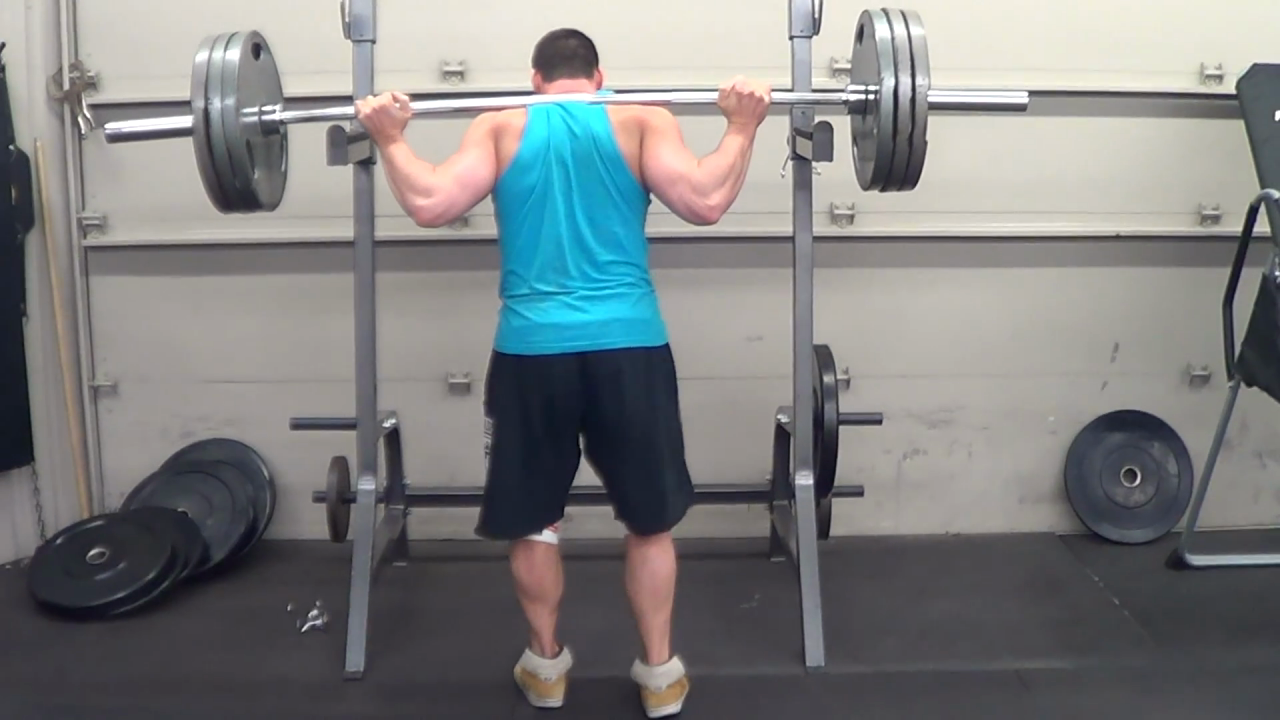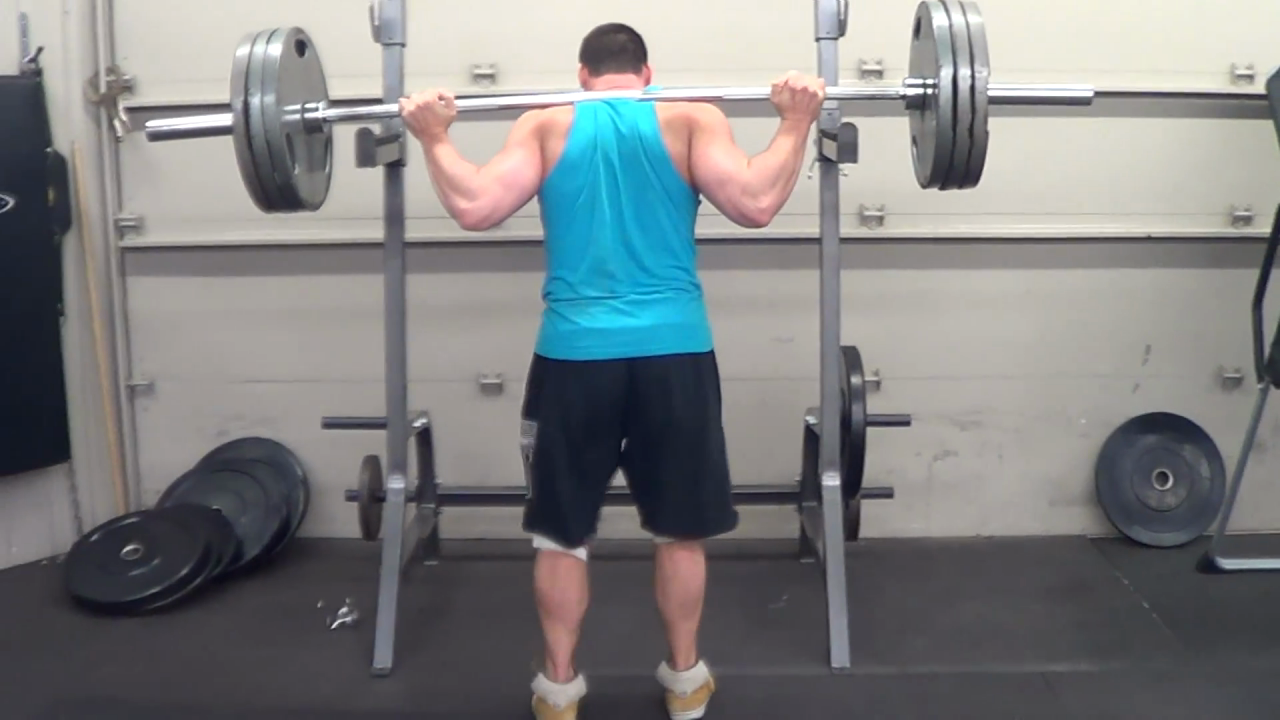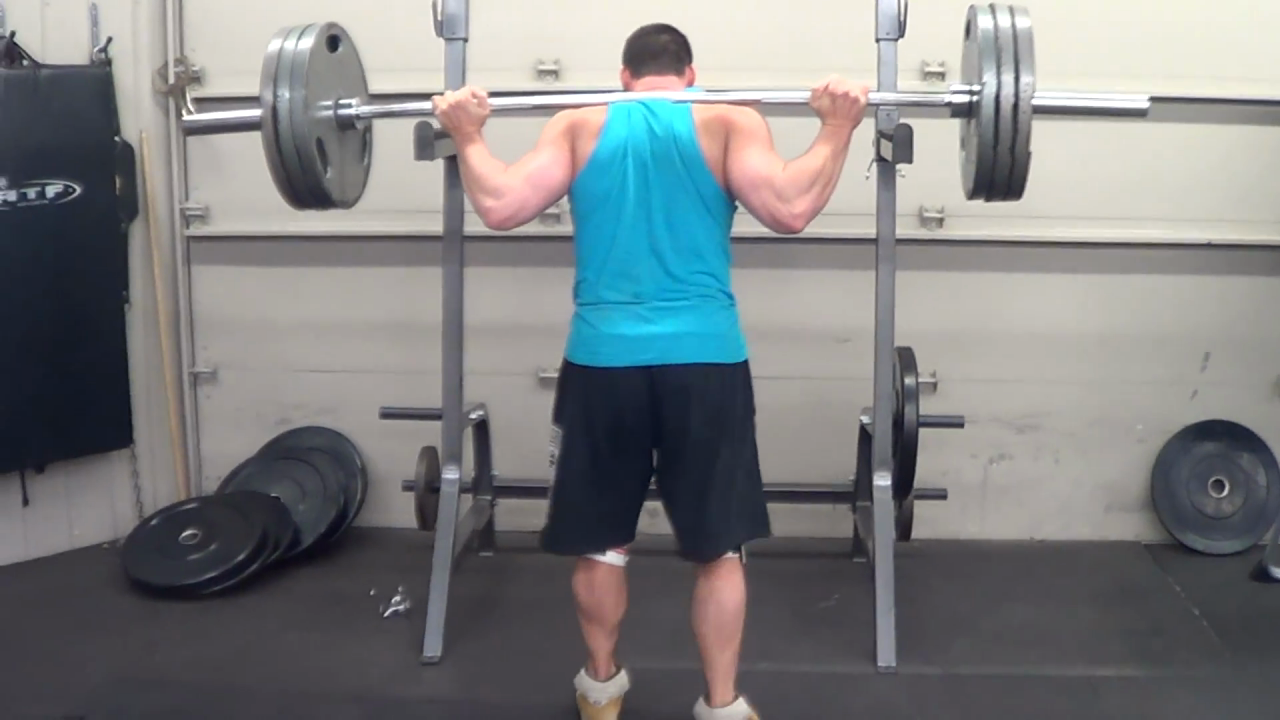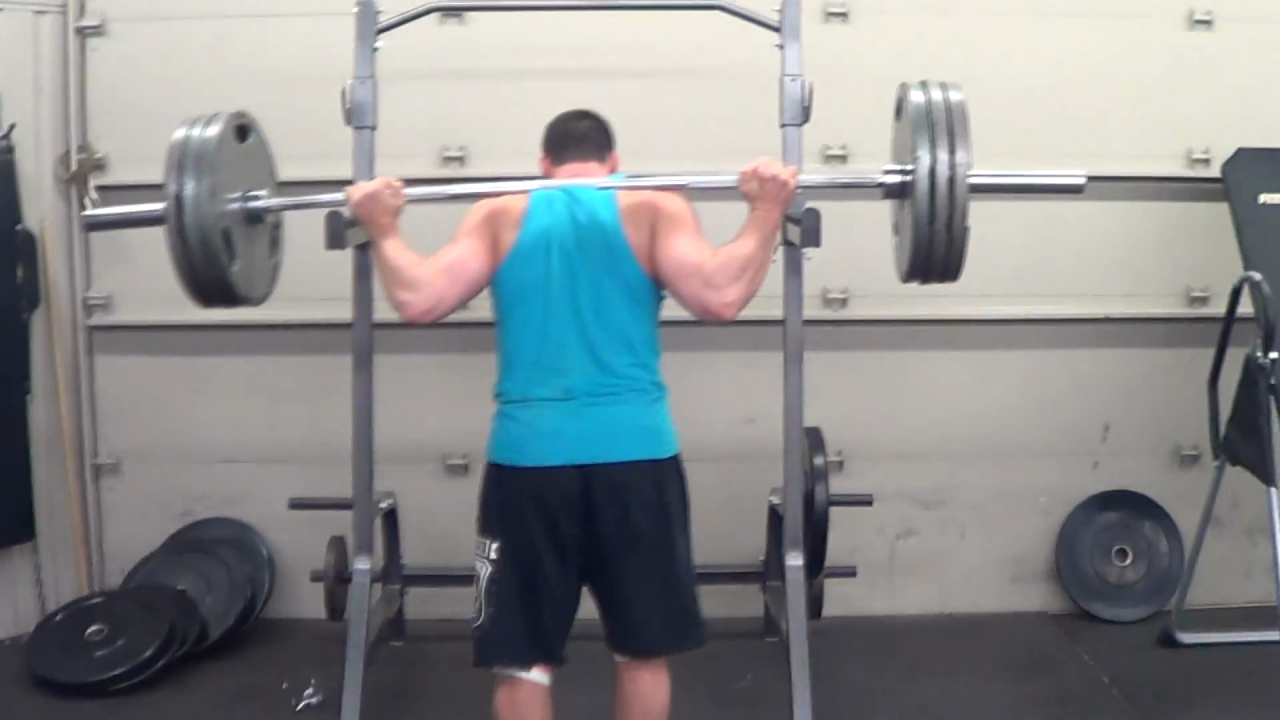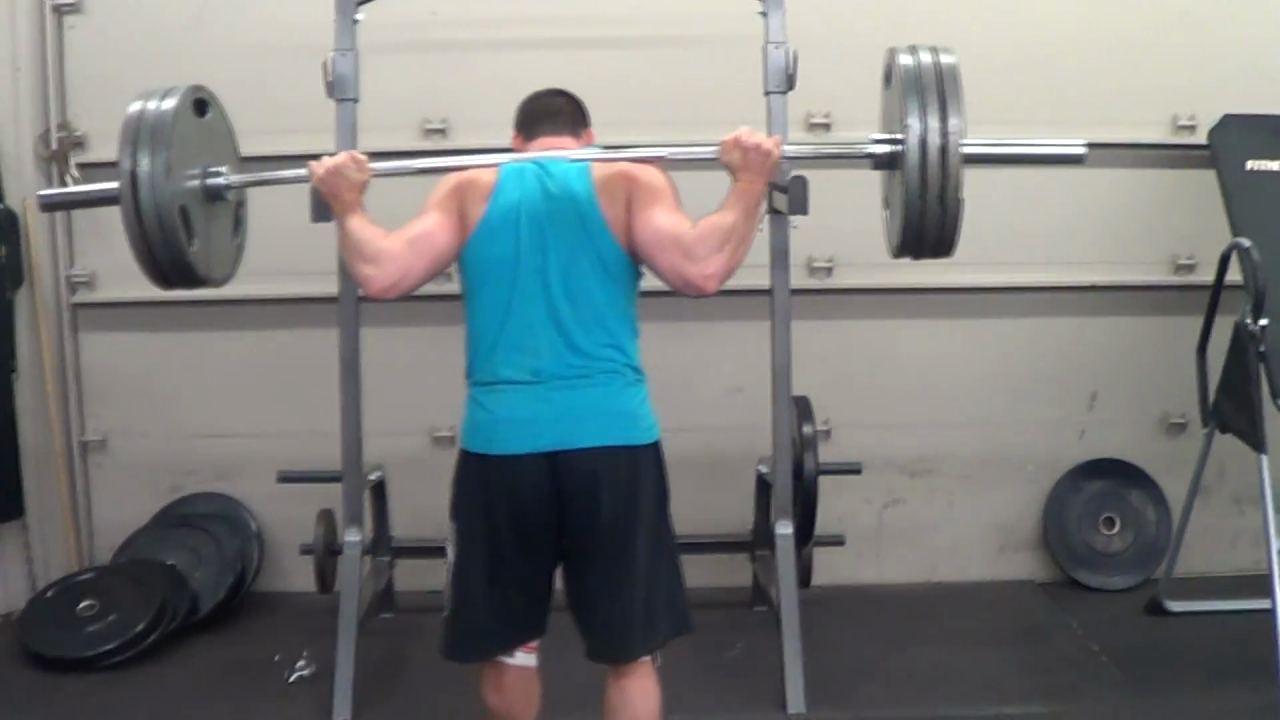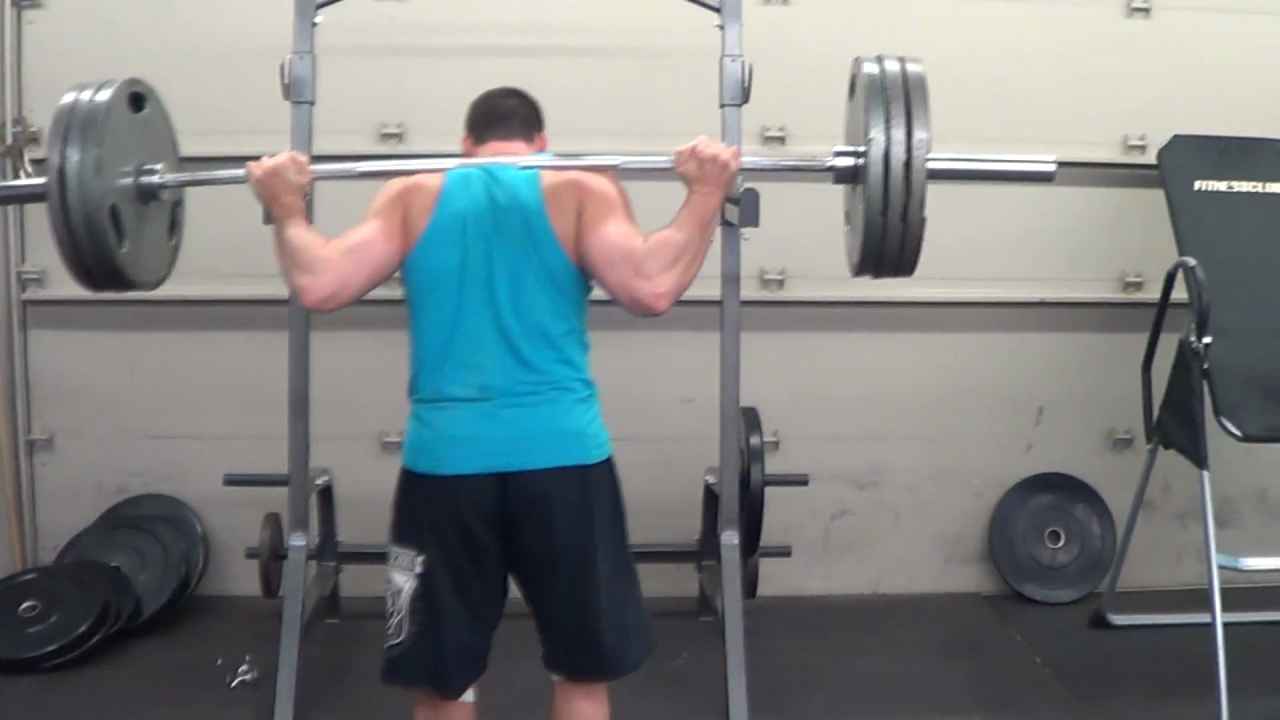
dt=0.7s
person 1, frame 1
left shoulder: (499, 126)
right shoulder: (642, 120)
left elbow: (429, 204)
right elbow: (707, 202)
left wrist: (389, 137)
right wrist: (742, 125)
left hip: (531, 350)
right hip: (630, 346)
left knee: (530, 521)
right knee: (650, 522)
left ankle: (546, 664)
person 1, frame 2
left shoulder: (546, 125)
right shoulder: (690, 118)
left elbow: (474, 208)
right elbow: (755, 204)
left wrist: (433, 137)
right wrist: (796, 123)
left hip: (573, 355)
right hip: (674, 351)
left knee: (561, 533)
right knee: (681, 531)
person 1, frame 3
left shoulder: (579, 125)
right shoulder: (728, 121)
left elbow: (500, 206)
right elbow: (791, 209)
left wrist: (467, 135)
right wrist: (838, 127)
left hip: (602, 361)
right hip: (706, 360)
left knee: (598, 541)
right knee: (718, 548)
person 1, frame 4
left shoulder: (498, 214)
right shoulder: (655, 208)
left elbow: (418, 300)
right elbow: (720, 298)
left wrist: (382, 227)
right wrist: (766, 214)
left hip: (528, 458)
right hip: (635, 455)
left knee: (522, 658)
right knee: (644, 647)
person 1, frame 5
left shoulder: (468, 190)
right shoulder: (629, 181)
left elbow: (383, 276)
right elbow: (700, 271)
left wrist: (347, 203)
right wrist: (749, 182)
left hip: (501, 443)
right hip: (613, 439)
left knee: (507, 643)
right knee: (630, 649)
person 1, frame 6
left shoulder: (412, 197)
right shoulder: (582, 191)
left elbow: (319, 286)
right elbow: (653, 289)
left wrist: (286, 206)
right wrist: (705, 195)
left hip: (445, 463)
right hip: (563, 457)
right knee: (585, 665)
